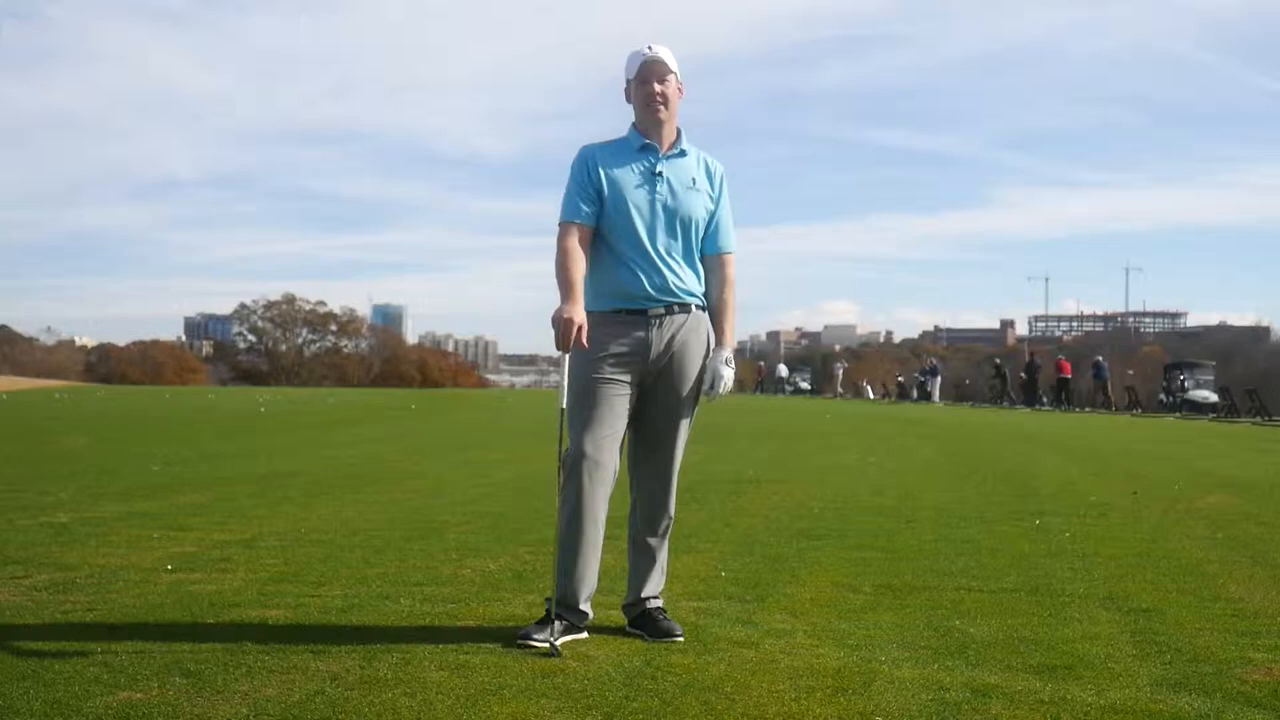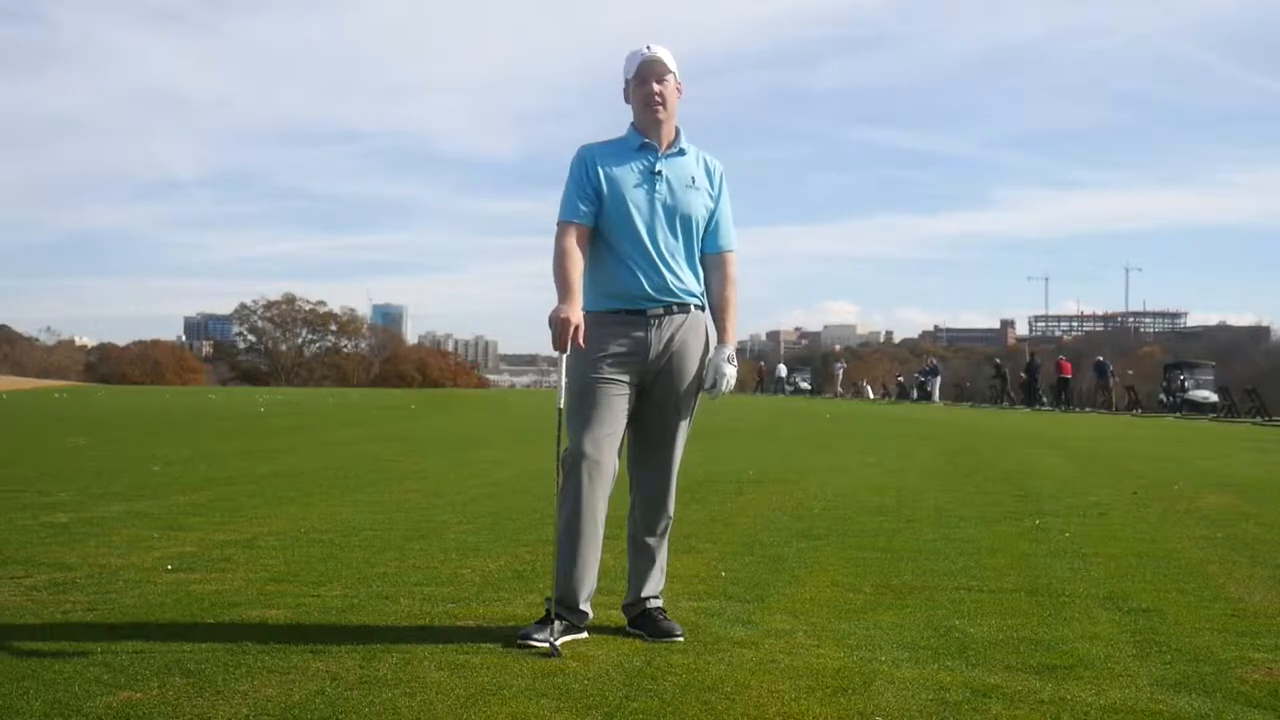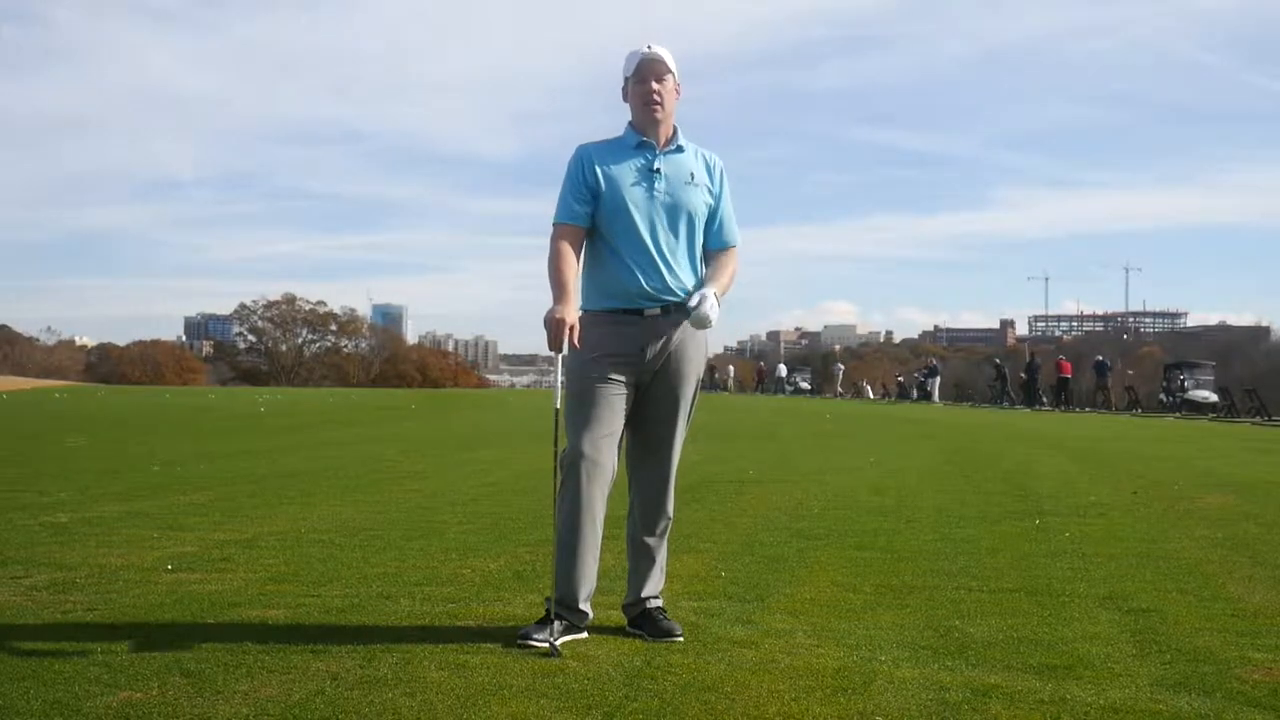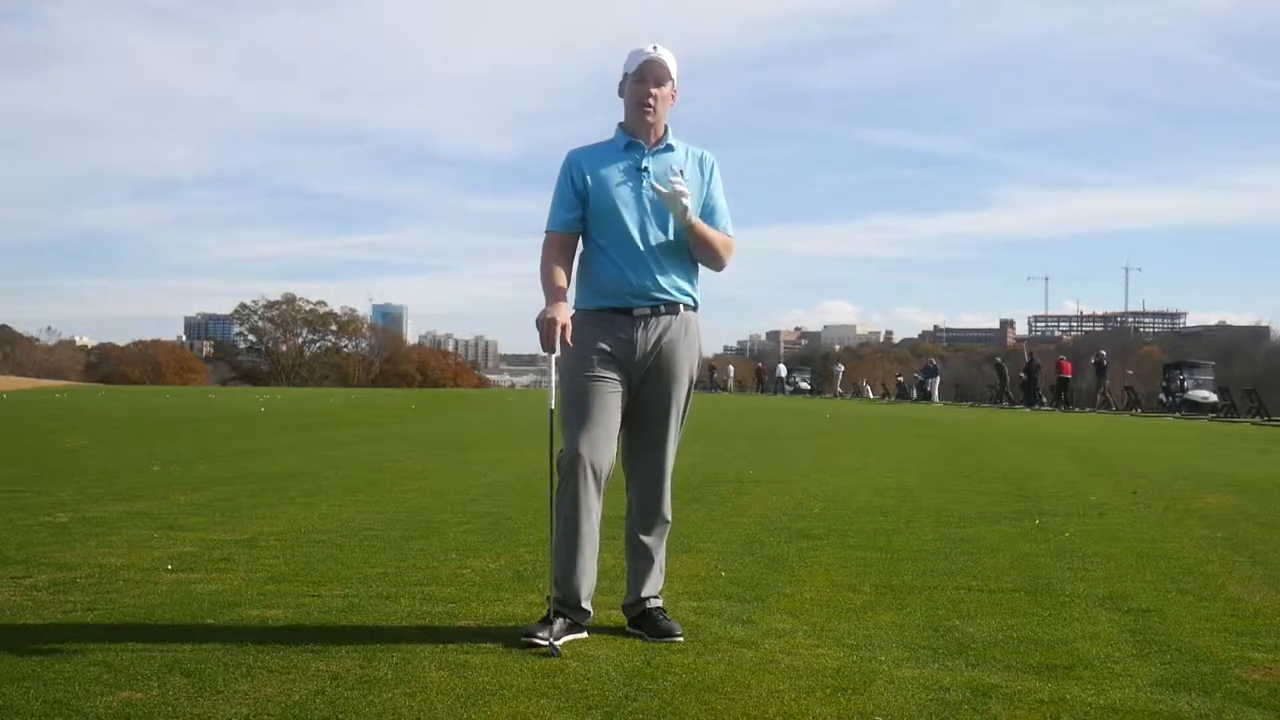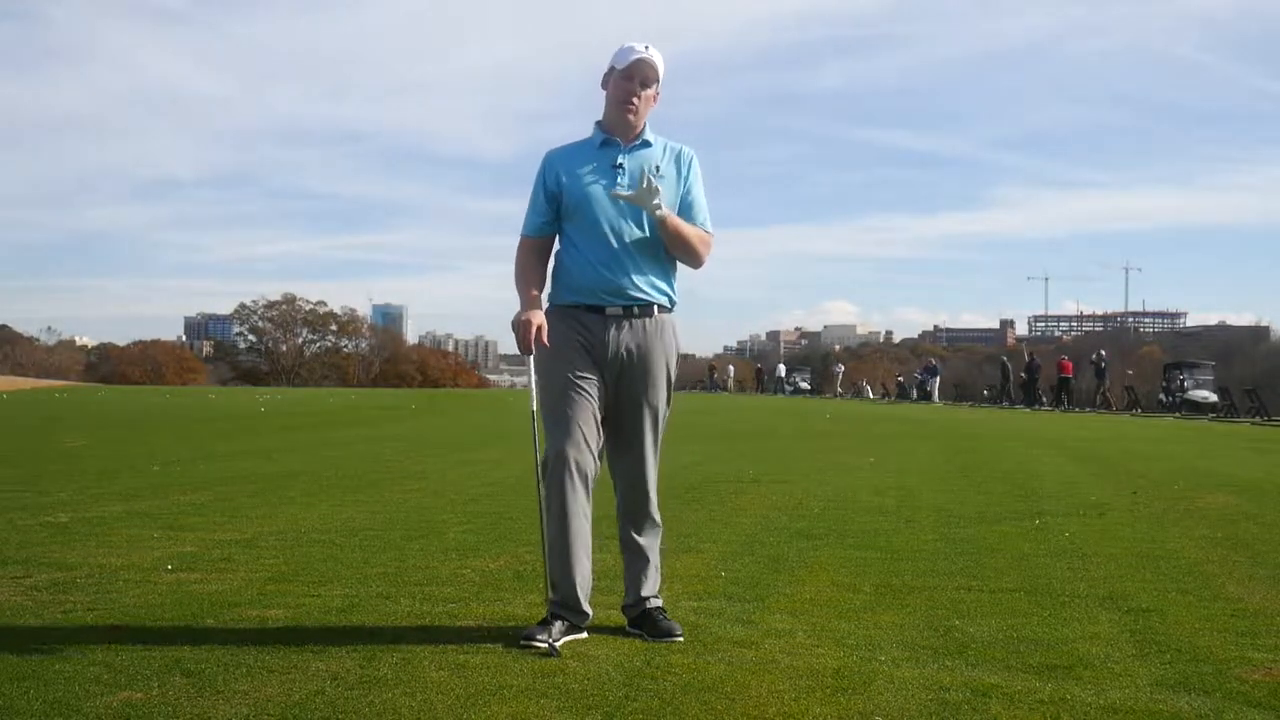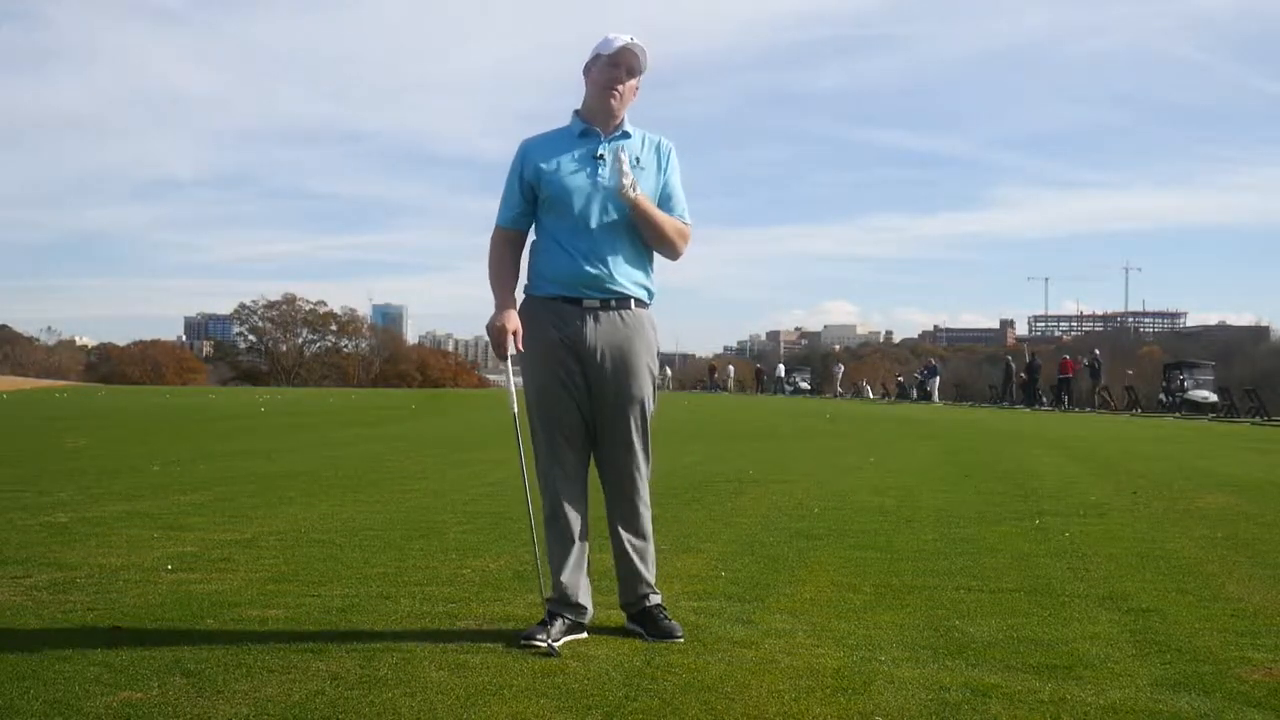
dt=0.4s
person 1, frame 1
left shoulder: (709, 171)
right shoulder: (595, 160)
left elbow: (720, 266)
right elbow: (573, 238)
left wrist: (724, 348)
right wrist: (571, 301)
left hip: (683, 331)
right hip: (609, 331)
left knee: (658, 477)
right knee: (589, 462)
left ankle: (646, 602)
right ankle: (570, 607)
person 1, frame 2
left shoulder: (708, 171)
right shoulder: (593, 160)
left elbow: (720, 264)
right elbow: (571, 237)
left wrist: (725, 346)
right wrist: (569, 301)
left hip: (682, 332)
right hip: (608, 330)
left knee: (658, 476)
right knee: (587, 462)
left ankle: (646, 602)
right ankle: (570, 608)
person 1, frame 3
left shoulder: (708, 168)
right shoulder: (591, 159)
left elbow: (726, 254)
right elbow: (567, 237)
left wrist: (713, 292)
right wrist: (564, 301)
left hip: (678, 333)
right hip: (605, 330)
left knee: (657, 474)
right knee: (585, 462)
left ankle: (645, 601)
right ankle: (569, 607)
person 1, frame 4
left shoulder: (700, 165)
right shoulder: (582, 162)
left elbow: (721, 257)
right elbow: (559, 243)
left wrist: (688, 217)
right wrist: (555, 299)
left hip: (671, 329)
right hip: (597, 329)
left knee: (653, 474)
right knee: (583, 460)
left ankle: (645, 601)
right ankle: (570, 606)
person 1, frame 5
left shoulder: (678, 160)
right shoulder: (560, 161)
left elbow: (699, 253)
right elbow: (534, 244)
left wrist: (659, 214)
right wrist: (529, 303)
left hip: (647, 328)
right hip: (572, 327)
left knee: (638, 472)
right knee: (568, 464)
left ankle: (644, 599)
right ankle: (568, 607)
person 1, frame 6
left shoulder: (656, 152)
right shoulder: (536, 151)
left elbow: (677, 245)
right elbow: (507, 237)
left wrist: (633, 197)
right wrist: (504, 305)
left hip: (627, 322)
right hip: (550, 321)
left knee: (627, 468)
right knee: (560, 469)
left ankle: (642, 598)
right ankle: (567, 606)
